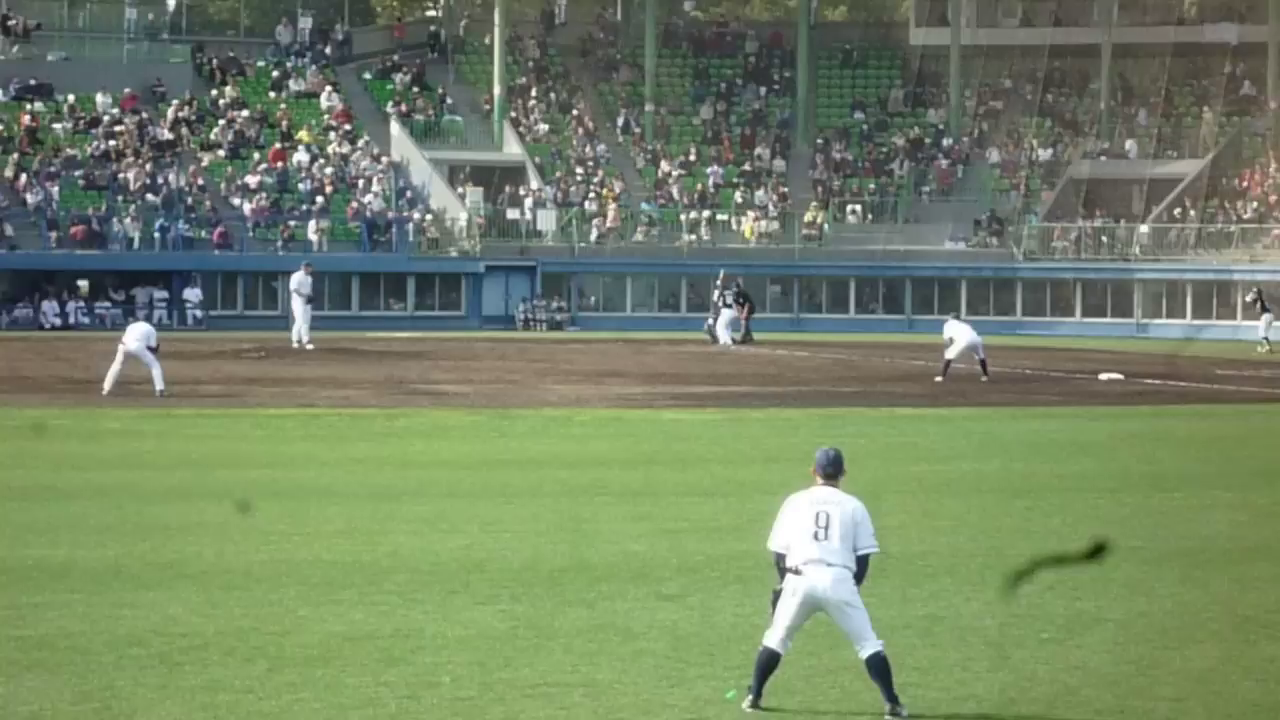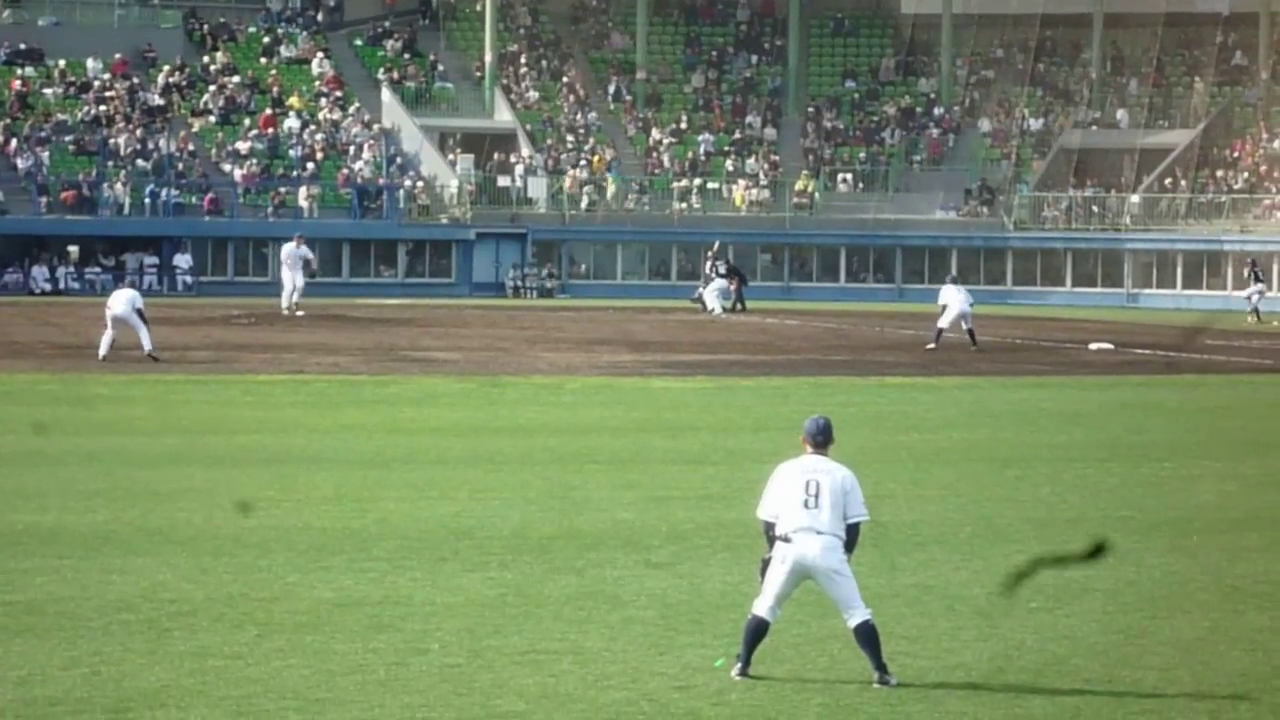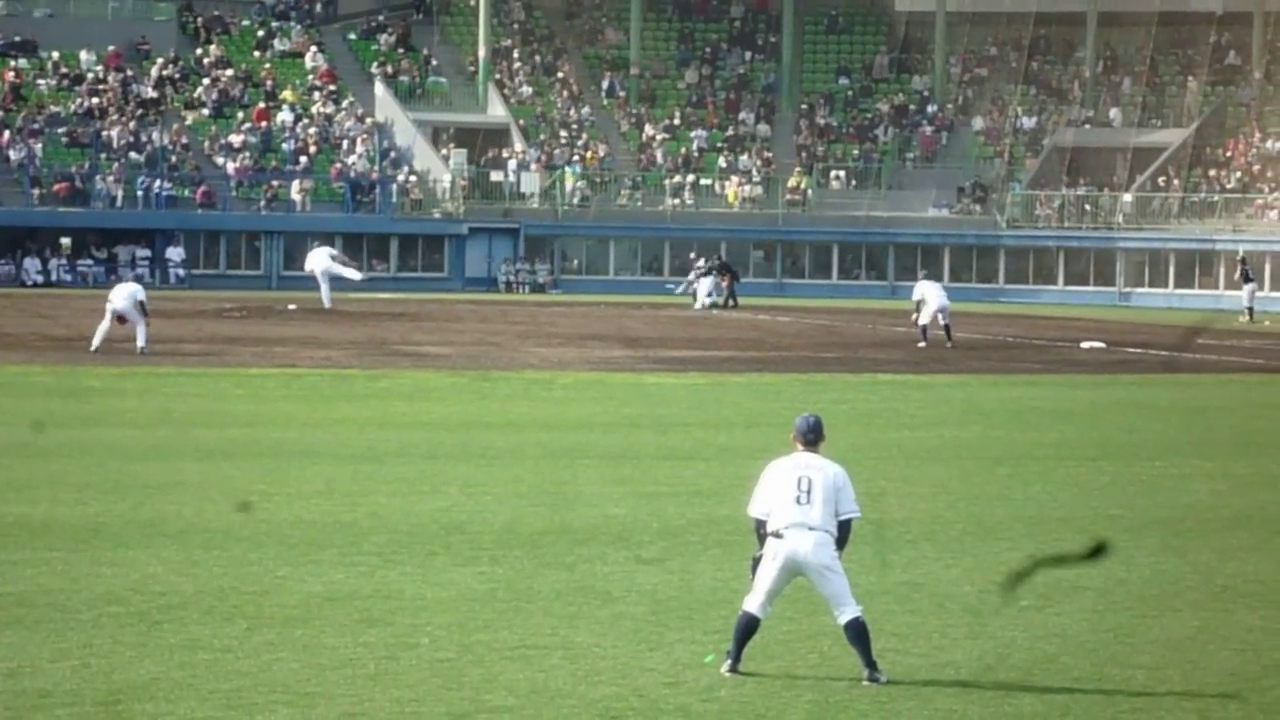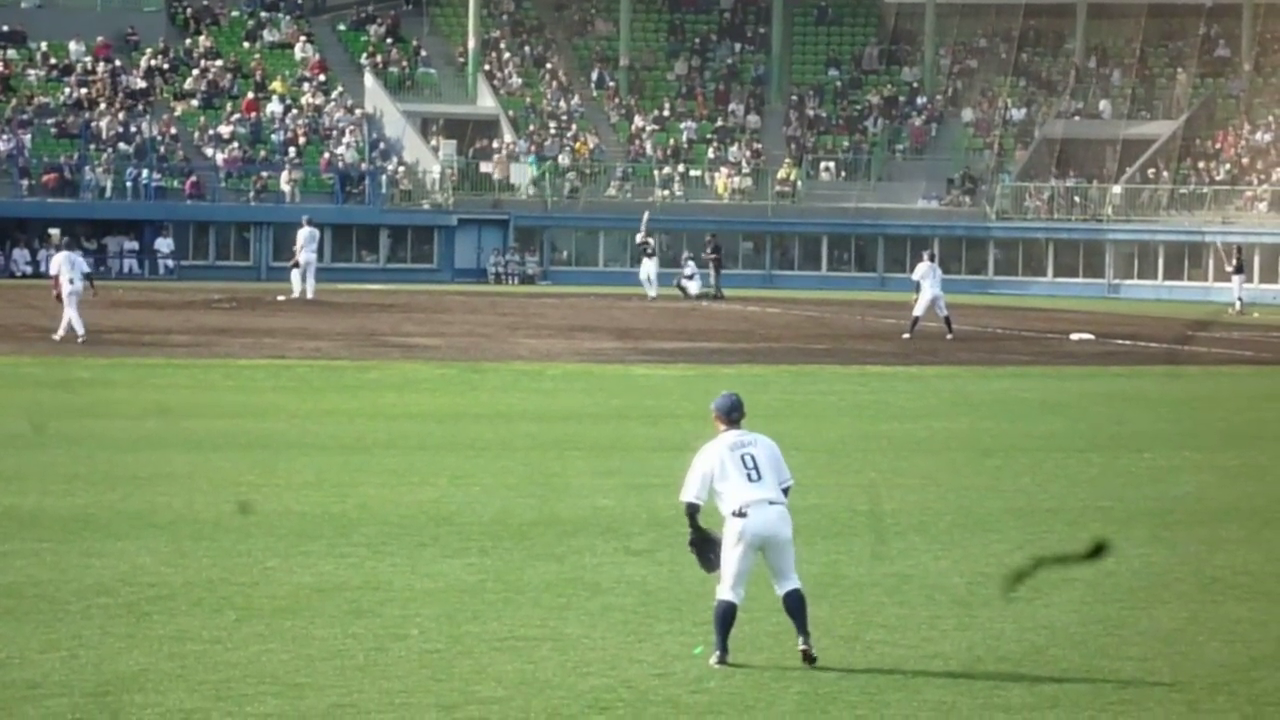
dt=1s
person 1, frame 1
left shoulder: (795, 501)
right shoulder: (854, 506)
left elbow: (779, 550)
right elbow: (863, 555)
left wrist: (785, 582)
right wrist: (854, 586)
left hip: (800, 579)
right hip: (839, 581)
left knee: (776, 639)
right knee: (868, 644)
left ankle: (754, 697)
person 1, frame 2
left shoulder: (785, 470)
right shoulder: (843, 474)
left elbow: (768, 519)
right elbow: (853, 523)
left wrist: (774, 551)
right wrist: (845, 554)
left hip: (790, 548)
right hip: (828, 550)
left knee: (765, 607)
right knee: (856, 612)
left ankle: (742, 664)
right ankle: (880, 671)
person 1, frame 3
left shoulder: (776, 467)
right shoulder: (834, 471)
left elbow: (759, 517)
right elbow: (845, 520)
left wrist: (764, 548)
right wrist: (836, 551)
left hip: (781, 544)
right hip: (819, 545)
left knee: (756, 603)
right knee: (847, 609)
left ankle: (732, 661)
right ankle: (870, 668)
person 1, frame 4
left shoulder: (711, 451)
right shoulder: (766, 443)
left elbow: (692, 500)
right elbow: (785, 486)
left wrist: (695, 527)
left hip: (742, 522)
right hip: (778, 516)
left knee: (730, 590)
right knee: (787, 582)
left ankle: (721, 651)
right ankle: (803, 638)
